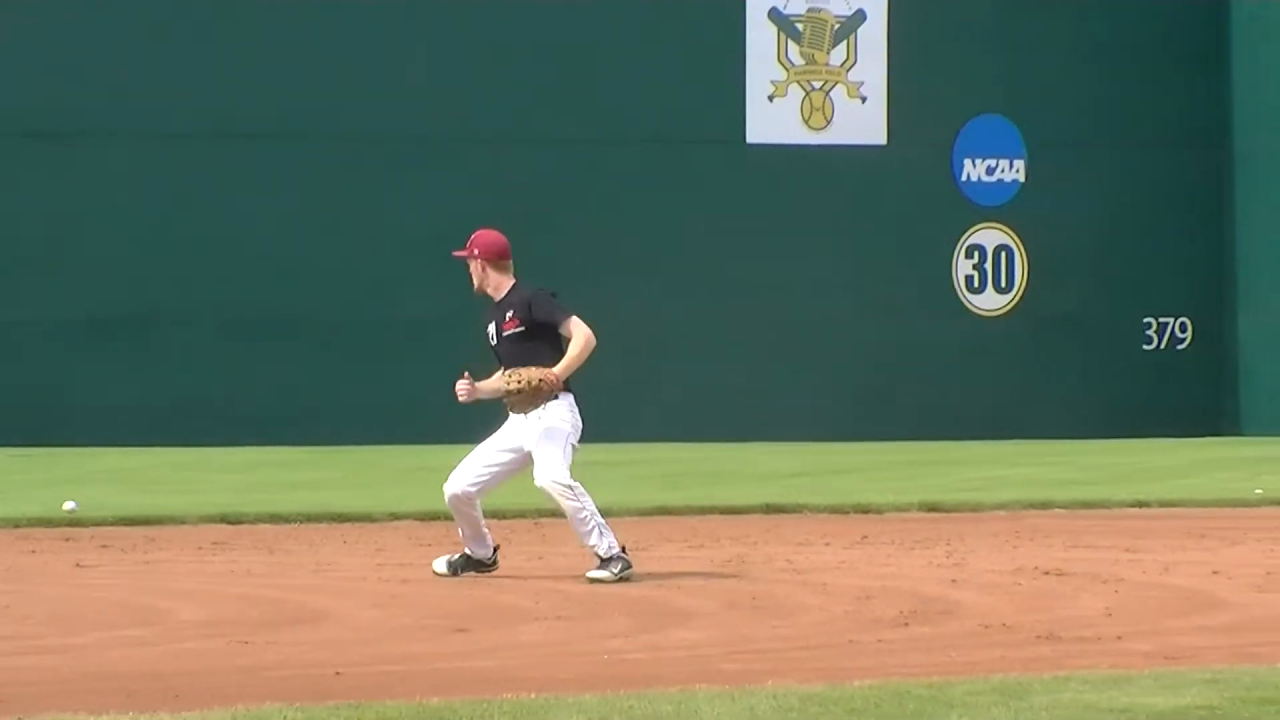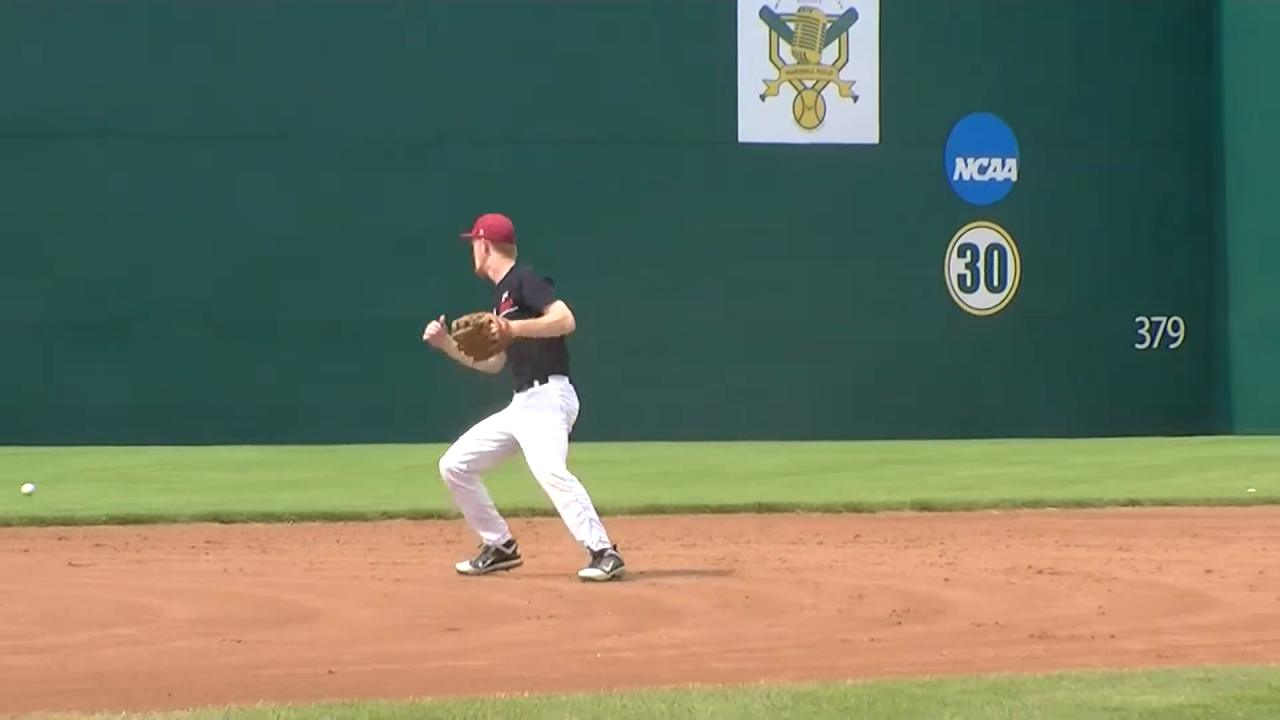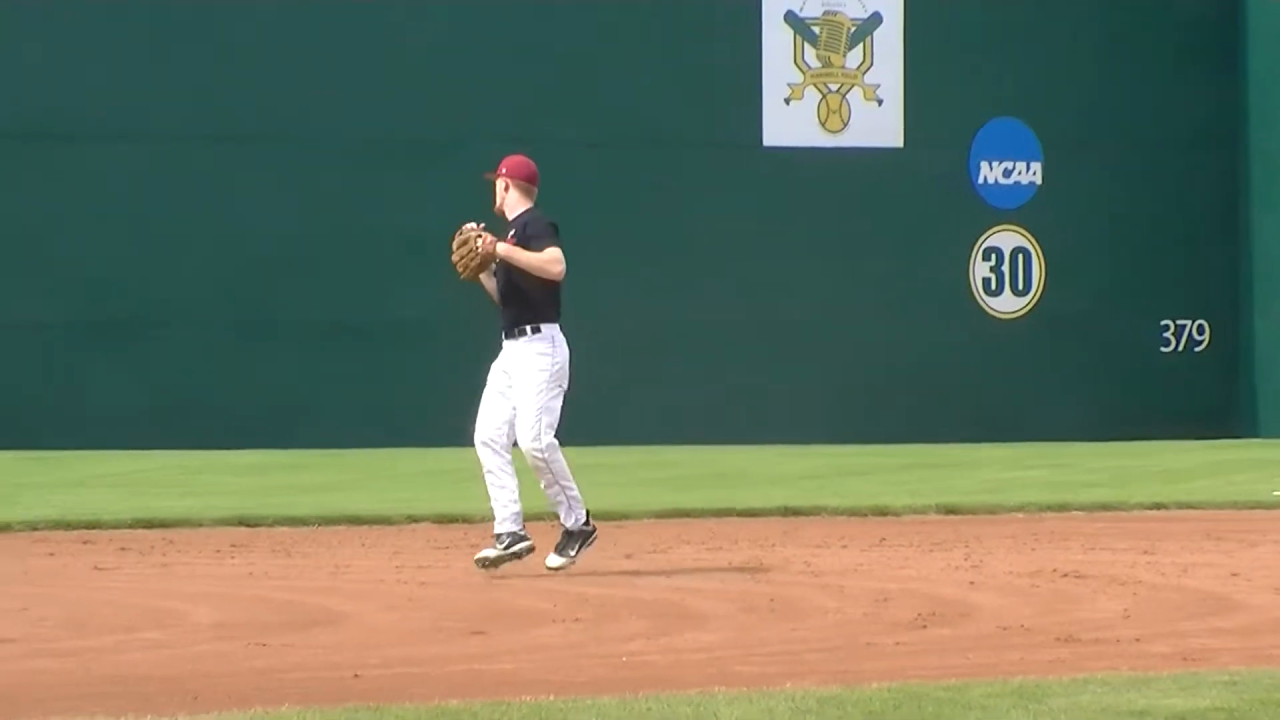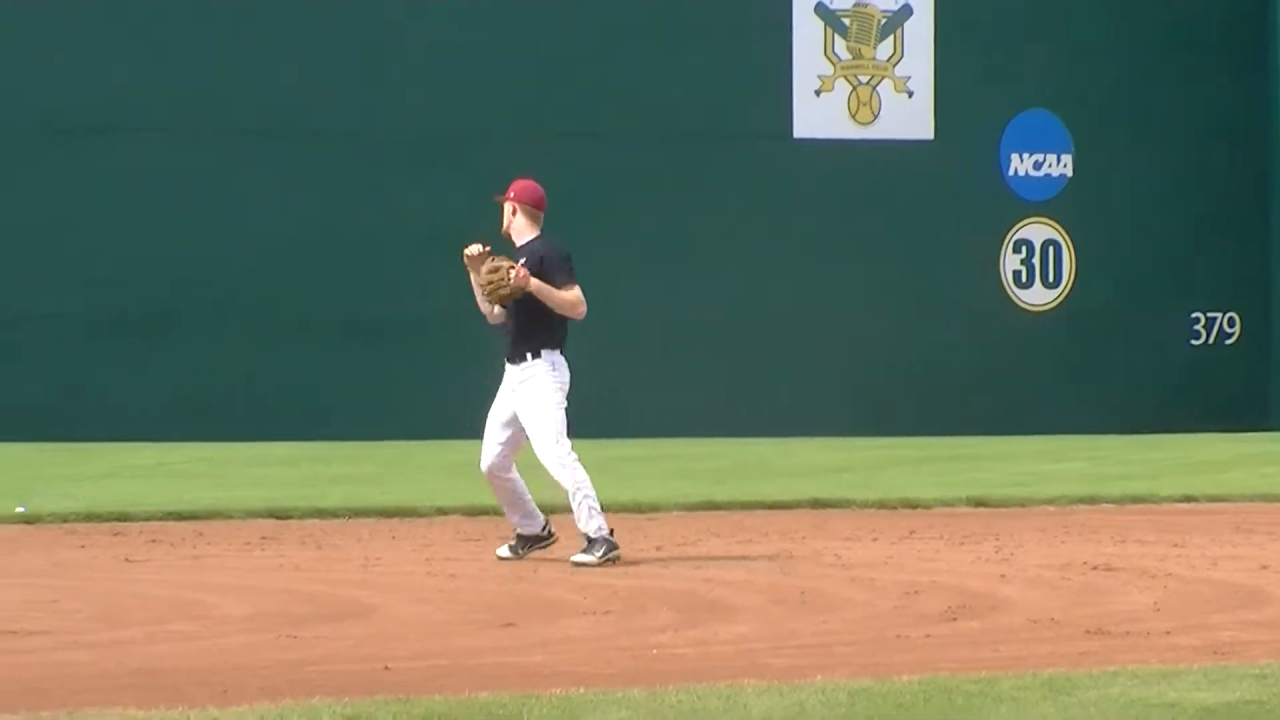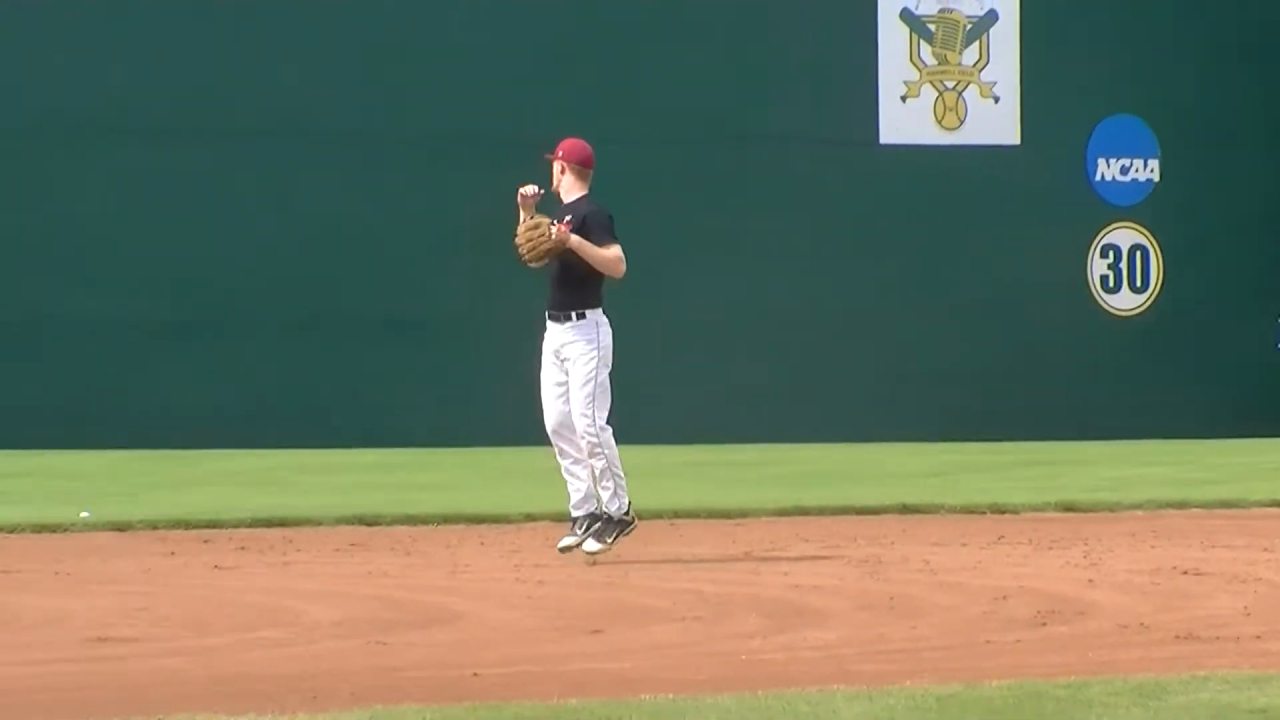
dt=0.3s
person 1, frame 1
left shoulder: (532, 299)
right shoulder: (495, 315)
left elbow: (586, 337)
left wrist: (558, 374)
right wrist: (478, 389)
left hip: (554, 415)
right hip: (518, 422)
left knee: (552, 477)
right knee: (458, 489)
left ankle: (612, 554)
right ankle: (479, 553)
person 1, frame 2
left shoulder: (525, 280)
right shoulder: (500, 295)
left elbow: (565, 321)
right elbow: (495, 363)
left wrist: (513, 329)
right wrist: (448, 345)
left hip: (550, 399)
right hip: (520, 404)
left knee: (549, 469)
right knee: (454, 466)
left ankle: (603, 551)
right ankle: (500, 545)
person 1, frame 3
left shoulder: (535, 224)
right shoulder: (511, 233)
left elbow: (556, 267)
left wrist: (502, 251)
left hip: (541, 348)
right hip: (511, 350)
left knee: (534, 439)
right knee: (490, 440)
left ankle: (577, 525)
right ankle: (509, 534)
person 1, frame 4
left shoulder: (547, 253)
right shoulder: (516, 259)
left elbow: (578, 307)
right elbow: (493, 315)
left wrist: (532, 285)
right wrist: (476, 272)
left hip: (542, 371)
right hip: (514, 374)
left knee: (556, 454)
right knee: (493, 463)
left ankle: (600, 536)
right ankle: (533, 530)
person 1, frame 5
left shoulder: (592, 213)
right shoulder: (562, 213)
left elbow: (618, 266)
left wrist: (572, 240)
right wrist: (526, 212)
left hip: (585, 330)
right hip: (555, 330)
left knee: (589, 425)
right knee: (558, 427)
left ankle: (617, 513)
right ankle: (586, 511)
